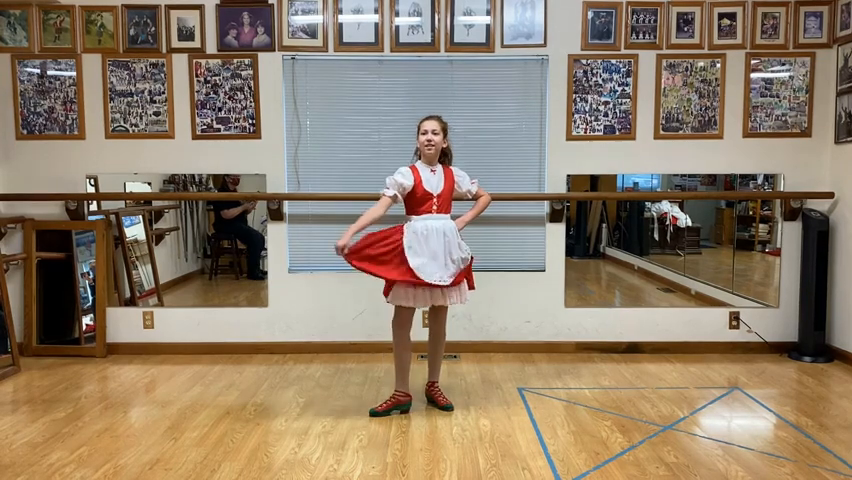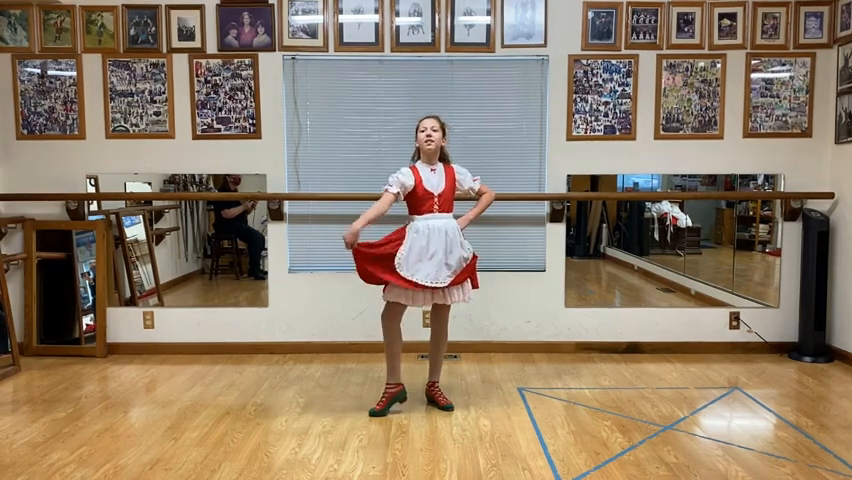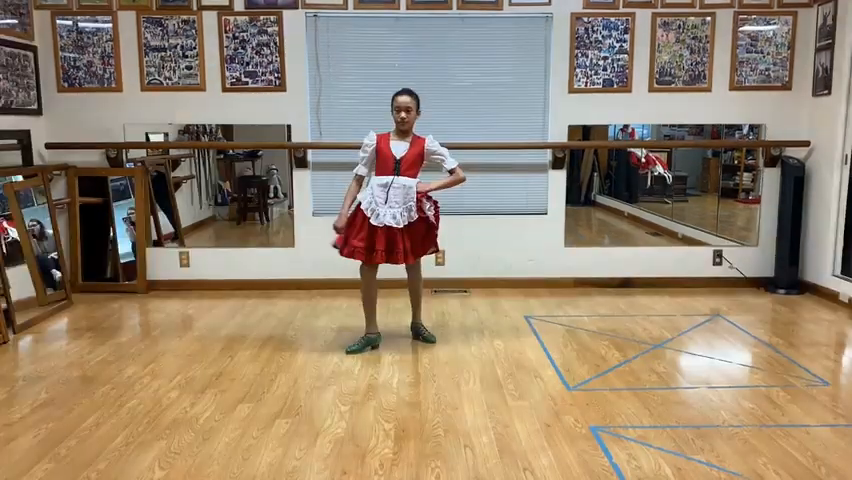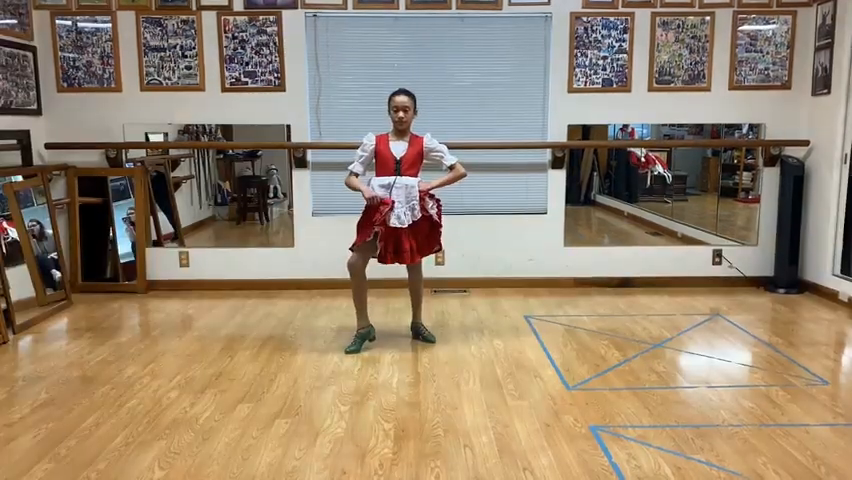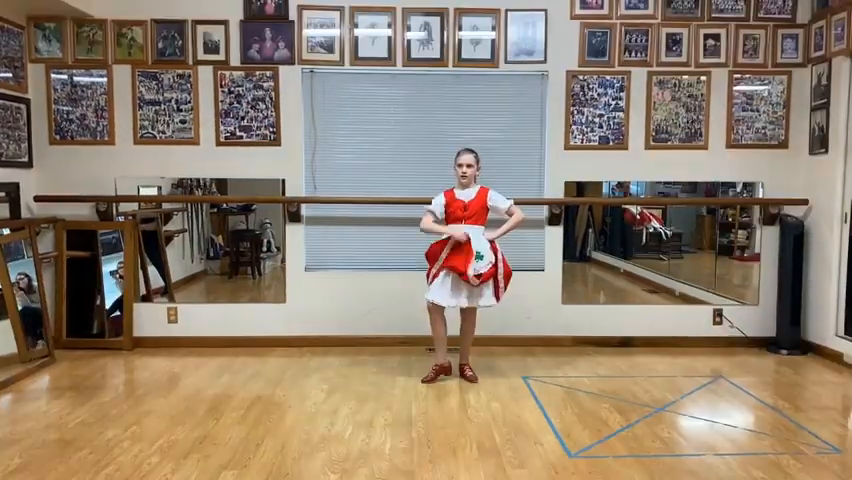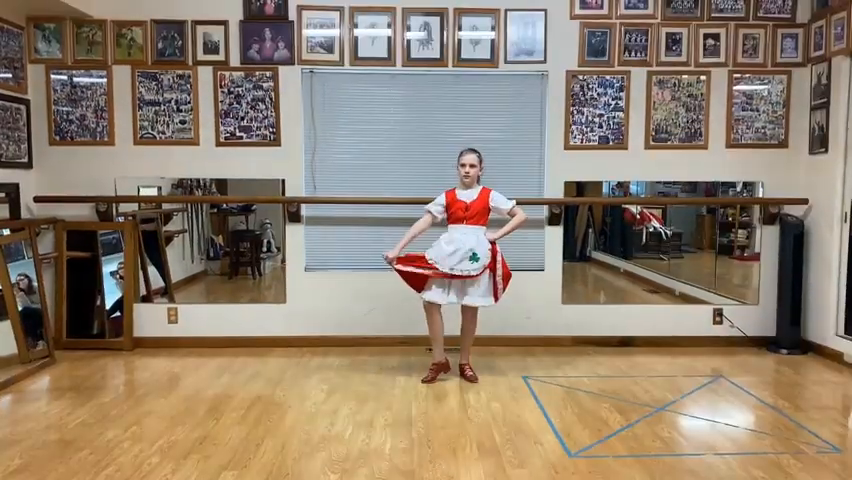
dt=0.4s
person 1, frame 1
left shoulder: (454, 175)
right shoulder: (405, 175)
left elbow: (484, 197)
right elbow: (380, 207)
left wrist: (462, 221)
right wrist: (348, 234)
left hip: (444, 248)
right hip: (411, 249)
left knee: (439, 321)
right knee: (401, 322)
left ankle: (433, 386)
right ankle: (401, 393)
person 1, frame 2
left shoulder: (455, 172)
right shoulder: (407, 174)
left elbow: (488, 194)
right elbow: (384, 202)
left wrist: (466, 220)
right wrist: (357, 225)
left hip: (447, 247)
right hip: (416, 247)
left knee: (440, 319)
right knee: (390, 315)
left ankle: (433, 386)
right ankle: (393, 385)
person 1, frame 3
left shoulder: (426, 145)
right shoulder: (374, 141)
left elbow: (459, 175)
right elbow: (358, 178)
left wrist: (429, 187)
right wrist: (343, 211)
left hip: (408, 209)
right hip: (375, 207)
left knee: (413, 267)
right knee: (367, 270)
left ankle: (417, 323)
right ankle: (371, 331)
person 1, frame 4
left shoulder: (424, 143)
right shoulder: (374, 142)
left elbow: (460, 171)
right elbow: (350, 177)
left wrist: (430, 186)
right wrist: (364, 189)
left hip: (412, 209)
right hip: (380, 209)
left knee: (414, 266)
right knee: (355, 263)
left ankle: (417, 323)
right ankle: (364, 327)
person 1, frame 5
left shoulder: (487, 195)
right shoulder: (445, 196)
left elbow: (518, 215)
right elbow: (424, 224)
left wrist: (495, 234)
right wrist: (449, 231)
left hip: (477, 254)
right hip: (449, 255)
left knee: (470, 310)
right knee: (434, 306)
person 1, frame 6
left shoulder: (489, 196)
right shoulder: (447, 197)
left elbow: (520, 215)
right elbow: (423, 222)
left wrist: (496, 235)
right wrist: (397, 249)
left hip: (476, 254)
right hip: (447, 253)
left knee: (470, 309)
right knee: (430, 302)
